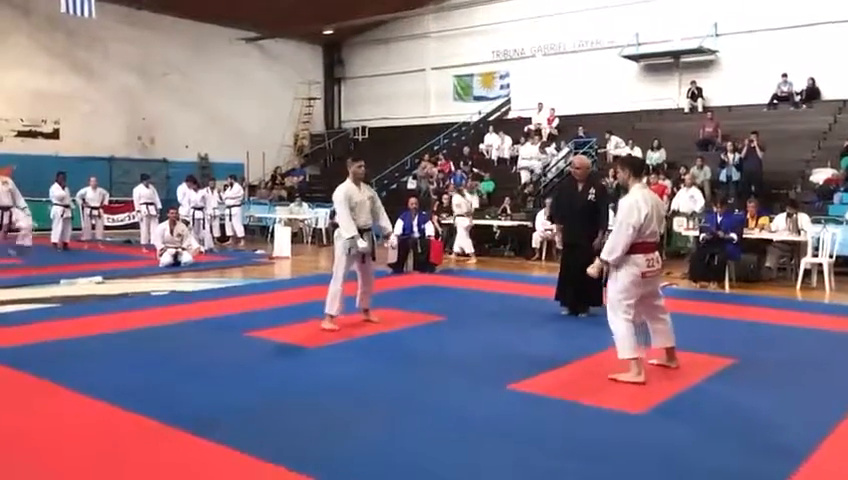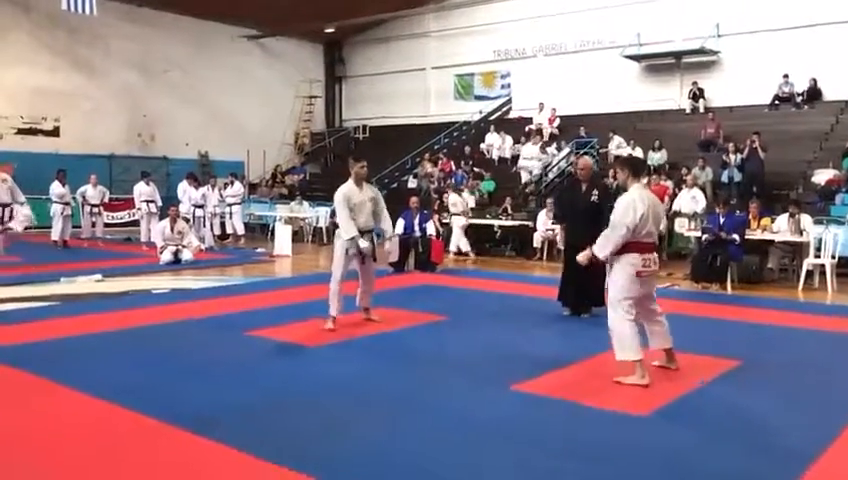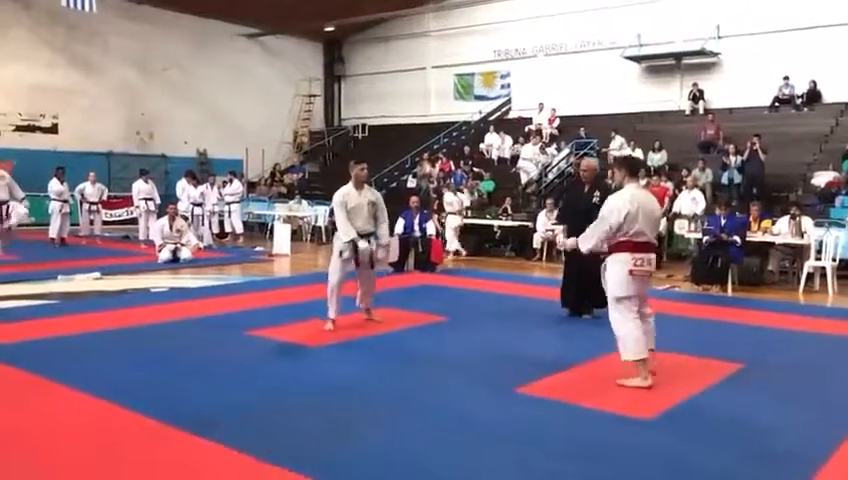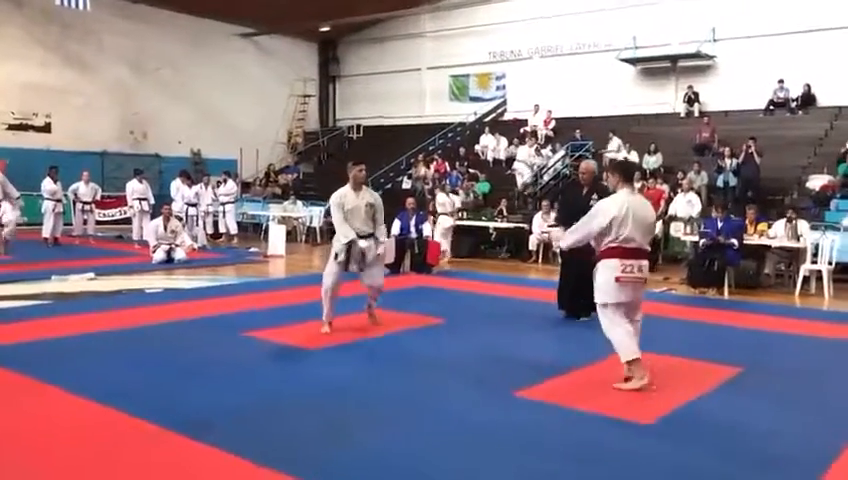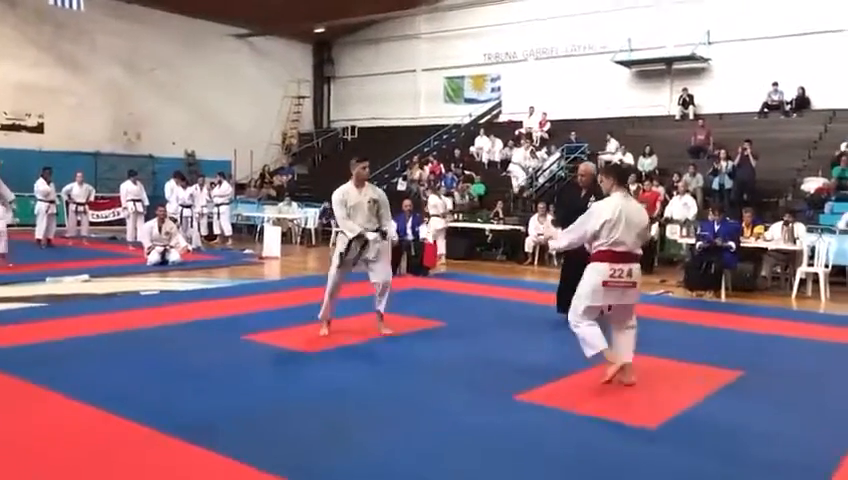
dt=0.1s
person 1, frame 1
left shoulder: (631, 201)
right shoulder: (655, 199)
left elbow: (621, 237)
left wrist: (599, 262)
left hip: (631, 262)
right hip: (652, 259)
left knee: (619, 313)
right knee: (655, 309)
left ankle: (636, 371)
right ankle: (670, 357)
person 1, frame 2
left shoulder: (628, 200)
right shoulder: (653, 199)
left elbow: (614, 234)
left wrist: (590, 253)
left hip: (628, 261)
right hip: (649, 259)
left knee: (621, 315)
right knee: (650, 311)
left ankle: (639, 373)
right ankle: (670, 358)
person 1, frame 3
left shoulder: (619, 199)
right shoulder: (652, 200)
left elbow: (600, 230)
left wrist: (575, 242)
left hip: (623, 260)
right hip: (646, 258)
left knee: (625, 316)
right knee: (641, 312)
left ankle: (643, 375)
right ankle: (647, 361)
person 1, frame 4
left shoulder: (609, 204)
right shoulder: (647, 206)
left elbow: (584, 229)
right elbow: (647, 236)
left wrist: (562, 241)
left hip: (614, 266)
right hip: (639, 265)
left knee: (613, 320)
right knee: (631, 318)
left ankle: (639, 374)
right ankle: (633, 368)
person 1, frame 5
left shoulder: (601, 207)
right shoulder: (641, 211)
left elbow: (575, 233)
right elbow: (642, 240)
left wrist: (554, 242)
left hip: (602, 269)
right hip: (630, 270)
left knee: (579, 318)
right knee: (624, 322)
left ankle: (613, 360)
right ankle: (627, 372)
person 2, frame 1
left shoulder: (369, 191)
right shoulder: (342, 191)
left elbow: (380, 213)
right elbow: (344, 218)
left wrist: (389, 233)
right wrist: (357, 239)
left hip: (367, 236)
right hip: (347, 238)
left knee: (367, 277)
right knee: (339, 276)
left ankle: (365, 311)
right ankle: (330, 317)
person 2, frame 2
left shoulder: (373, 191)
right shoulder: (343, 192)
left elbow: (382, 215)
right elbow: (344, 219)
left wrist: (387, 238)
right wrist: (358, 239)
left hip: (367, 237)
right hip: (347, 238)
left knee: (368, 277)
right knee: (338, 276)
left ankle: (366, 310)
right ankle: (332, 317)
person 2, frame 3
left shoulder: (375, 195)
right shoulder: (341, 195)
left elbow: (382, 221)
right elbow: (342, 223)
left wrist: (383, 245)
right wrist: (357, 242)
left hip: (368, 241)
right hip: (345, 241)
left knee: (369, 281)
right knee: (335, 280)
left ankle: (367, 309)
right ankle: (331, 318)
person 2, frame 4
left shoulder: (373, 197)
right shoulder: (338, 196)
left elbow: (379, 222)
right elbow: (340, 224)
left wrist: (381, 243)
right wrist: (357, 241)
left hip: (368, 243)
right hip: (344, 244)
left knee: (376, 283)
right knee: (330, 283)
left ankle: (370, 308)
right ankle: (327, 320)
person 2, frame 5
left shoulder: (377, 193)
right shoulder: (341, 193)
left elbow: (385, 216)
right elbow: (342, 221)
left wrist: (390, 233)
right wrist: (365, 233)
left hip: (373, 242)
right hip: (348, 241)
left knee: (384, 279)
right knee: (334, 283)
left ankle: (381, 319)
right ankle: (325, 321)
person 3, frame 1
left shoulder: (598, 187)
right shoulder: (566, 186)
left elbow: (604, 215)
right elbow: (557, 210)
left wrist: (600, 237)
right wrist: (559, 230)
left hip: (589, 238)
right hip: (570, 237)
left knee: (587, 272)
right knee: (568, 270)
left ankle: (584, 305)
right ankle: (569, 303)
person 3, frame 2
left shoulder: (601, 188)
right shoulder: (570, 186)
left elbow: (606, 215)
right elbow: (561, 209)
right wrist: (563, 230)
left hip: (591, 238)
right hip: (573, 237)
left knee: (591, 272)
right knee: (570, 270)
left ankle: (586, 305)
right ankle: (571, 303)
person 3, frame 3
left shoulder: (604, 190)
right shoulder: (573, 187)
right elbow: (564, 210)
right wrist: (564, 229)
right hip: (574, 237)
left knee: (591, 273)
right knee: (572, 272)
left ankle: (588, 306)
right ankle: (573, 305)
person 3, frame 4
left shoulder: (602, 192)
right shoulder: (571, 188)
right elbow: (563, 211)
left knee: (588, 275)
right knee: (569, 274)
left ankle: (586, 309)
right ankle: (570, 307)
person 3, frame 5
left shoulder: (599, 194)
right shoulder: (570, 189)
right elbow: (560, 210)
right wrist: (561, 230)
right knee: (569, 277)
right ankle: (569, 308)
